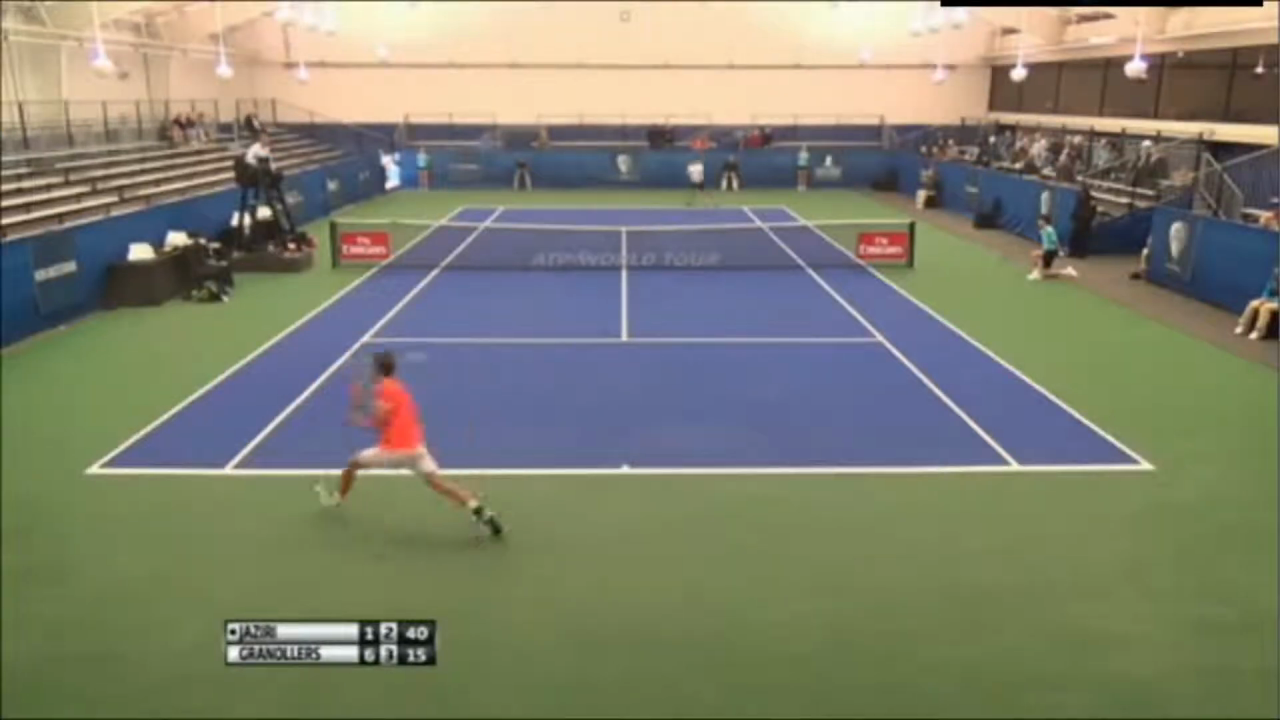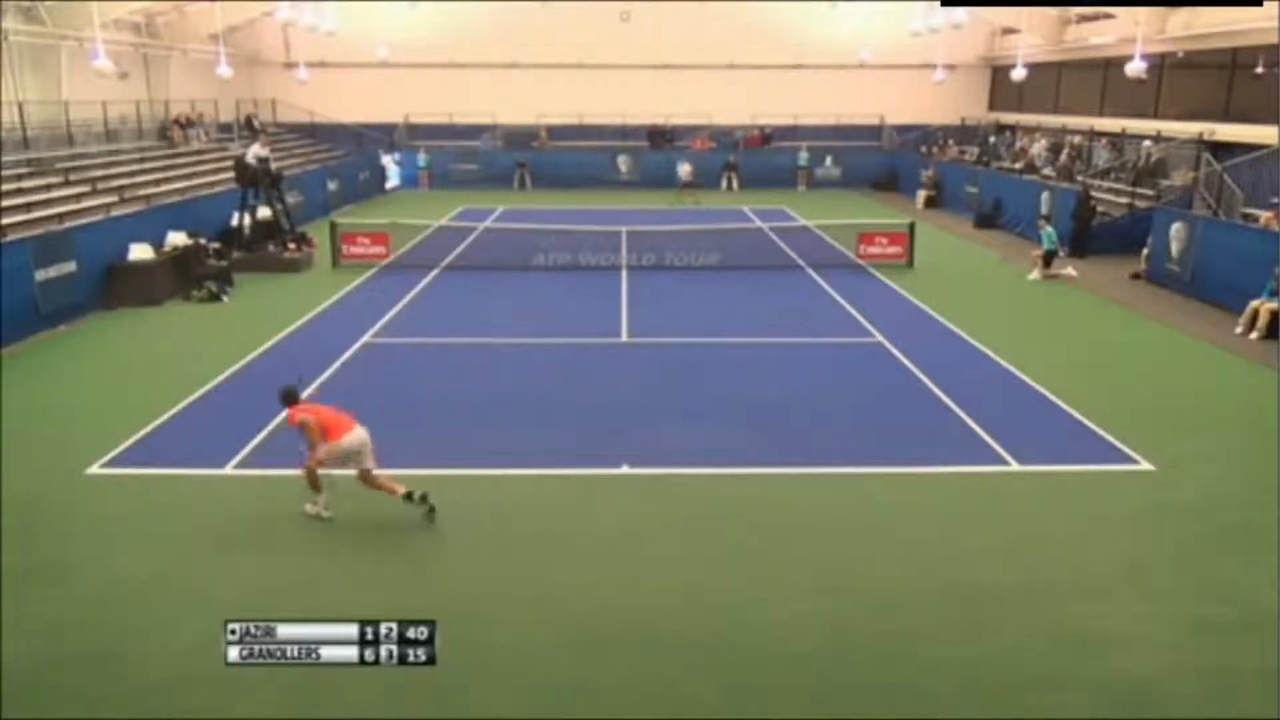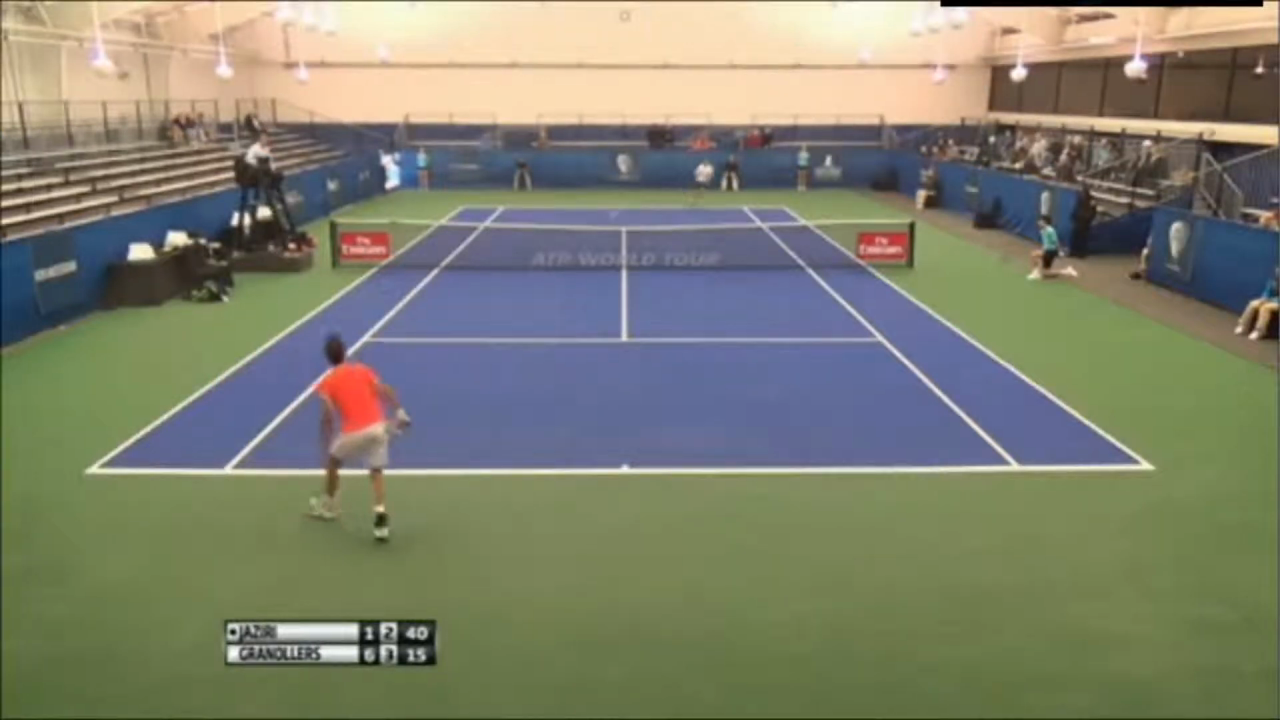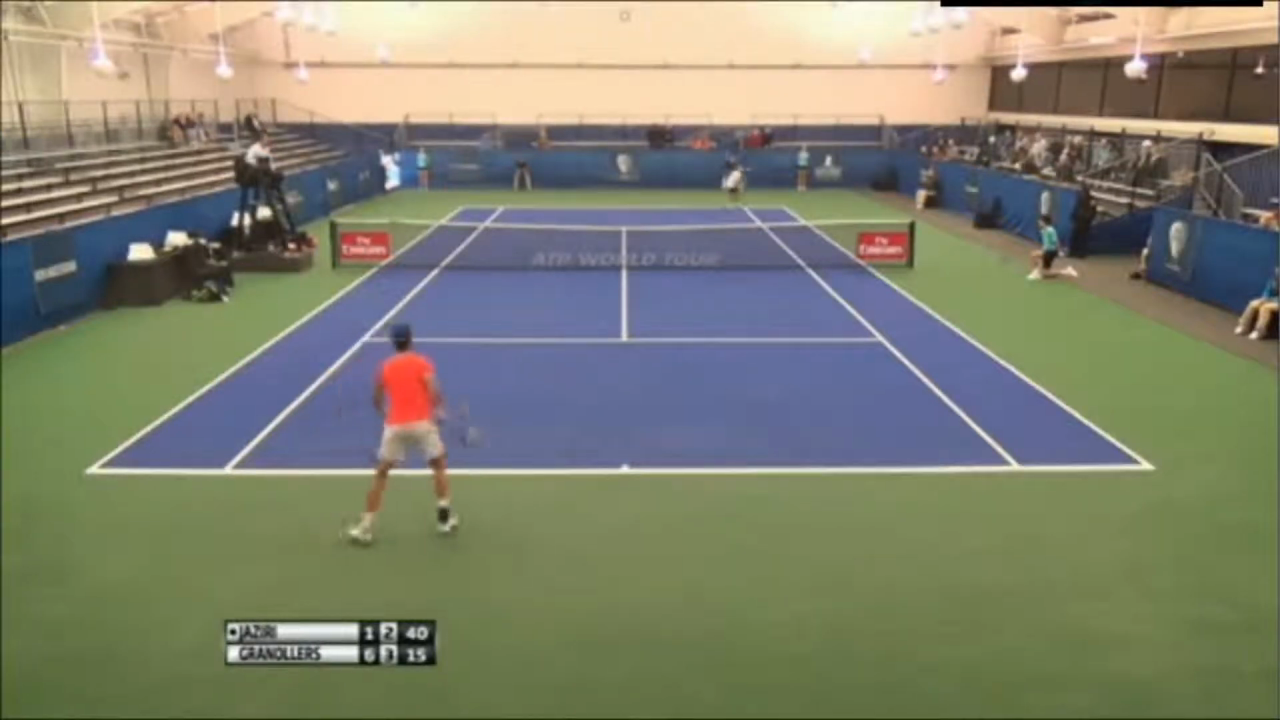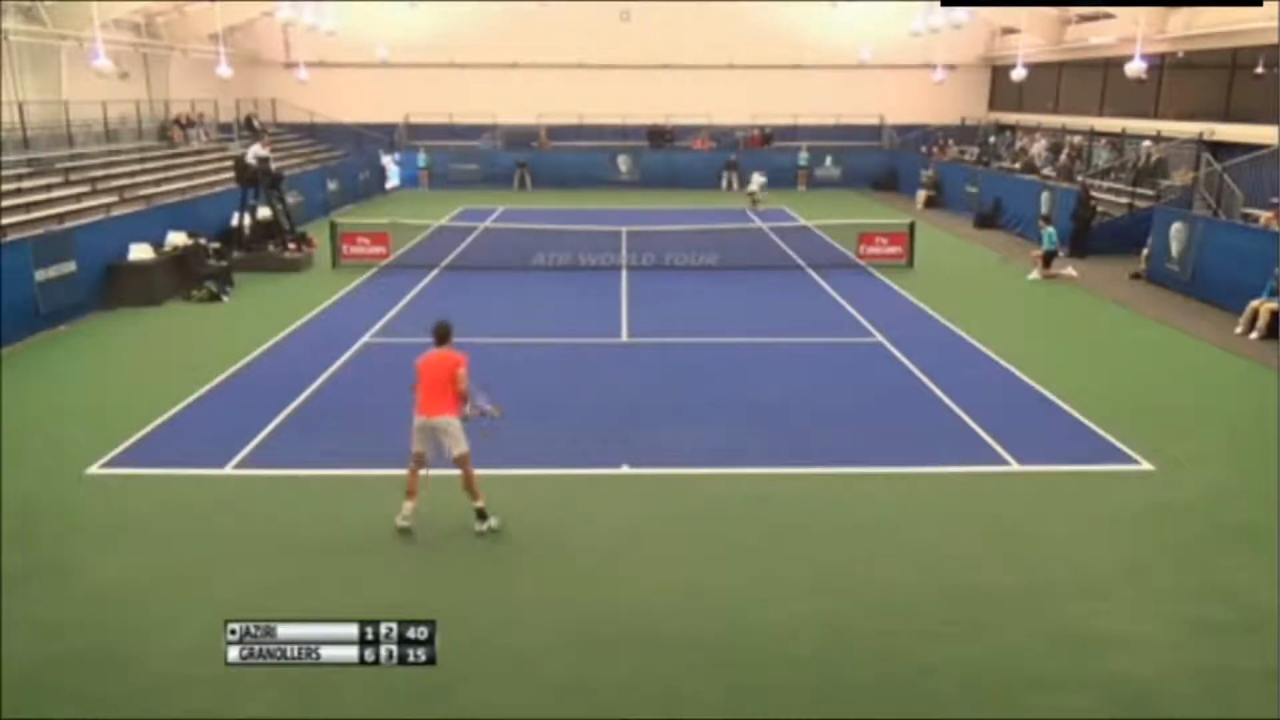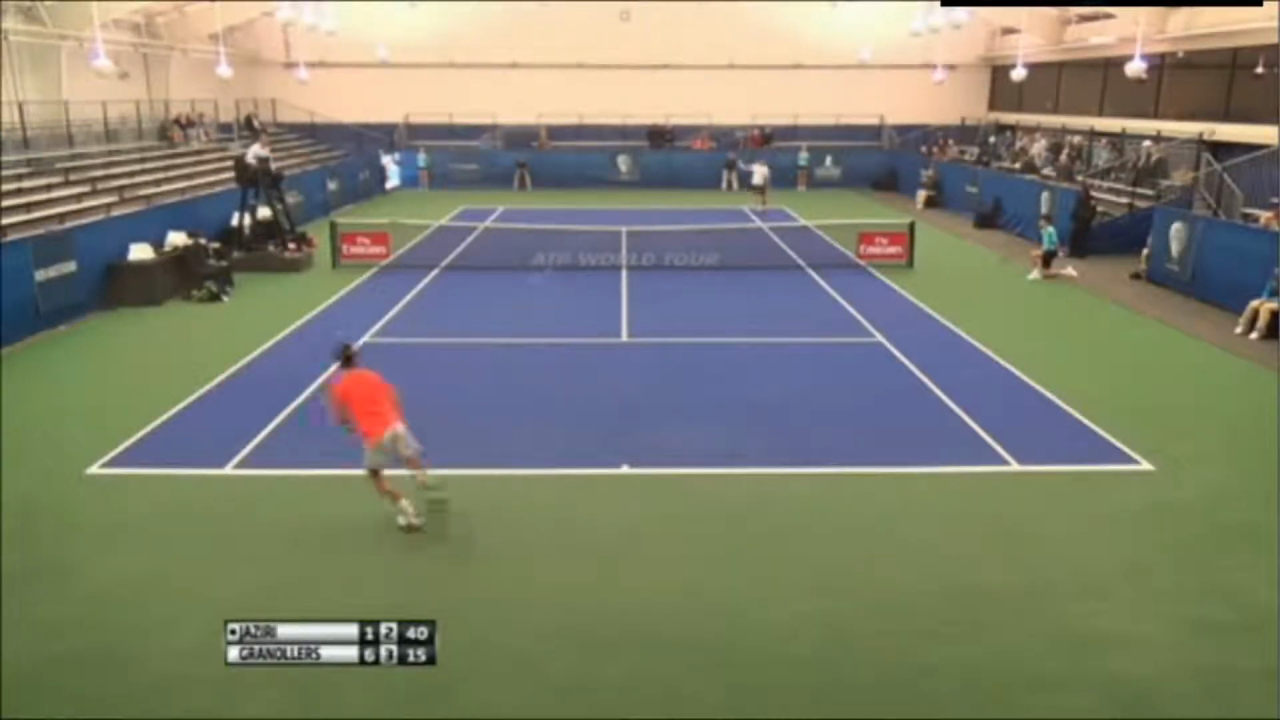
dt=0.5s
person 1, frame 1
left shoulder: (383, 388)
right shoulder: (398, 388)
left elbow: (382, 420)
left hip: (394, 450)
right hip: (416, 448)
left knee: (353, 464)
right knee: (440, 484)
left ankle: (335, 499)
right ankle: (483, 515)
person 1, frame 2
left shoulder: (293, 414)
right shoulder: (313, 407)
left elbow: (312, 424)
left wrist: (315, 456)
left hip: (343, 440)
right hip: (360, 432)
left knee: (309, 466)
right knee: (368, 478)
left ankle: (320, 506)
right ankle: (414, 496)
person 1, frame 3
left shoulder: (327, 382)
right shoulder: (362, 370)
left elbow: (328, 416)
right elbow: (386, 392)
left wrist: (325, 441)
right wrist: (400, 412)
left hip: (353, 432)
right hip: (377, 427)
left knee: (333, 464)
right knee: (377, 474)
left ankle: (325, 506)
right ankle: (380, 522)
person 1, frame 4
left shoulder: (386, 367)
right shoulder: (422, 362)
left elbow: (377, 400)
right elbow: (434, 392)
right wrist: (439, 410)
left hip: (396, 425)
right hip: (422, 423)
left knee: (381, 474)
right knee: (439, 465)
left ankle: (365, 528)
right ankle: (444, 517)
person 1, frame 5
left shoulder: (421, 360)
right shoulder: (457, 358)
right elbow: (462, 389)
right wrist: (465, 407)
left hip: (422, 417)
right hip: (445, 417)
left knee: (416, 466)
right knee: (465, 466)
left ankle: (406, 516)
right ankle: (482, 517)
person 1, frame 6
left shoulder: (339, 385)
right shoulder: (374, 376)
left elbow: (343, 418)
right elbow: (394, 400)
left wrist: (353, 424)
left hip: (375, 436)
right hip: (396, 425)
left knee: (375, 475)
right knee: (412, 460)
left ankle: (410, 515)
right ankle: (426, 483)
